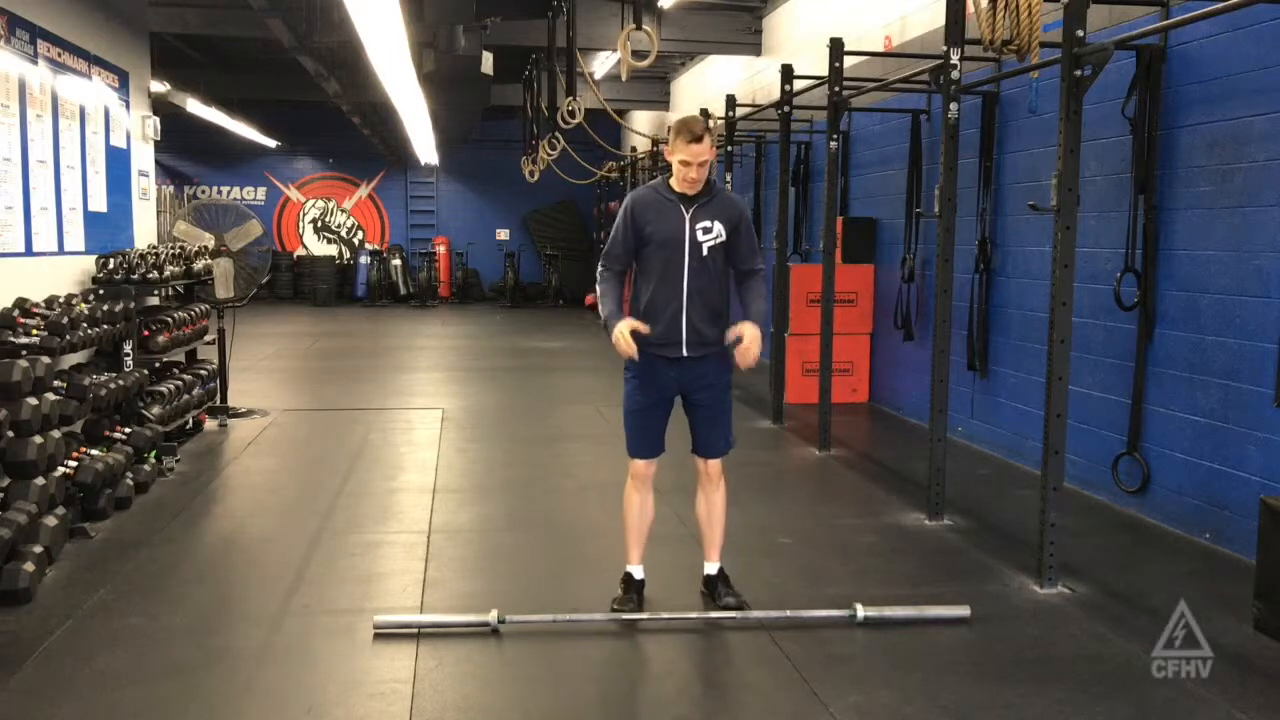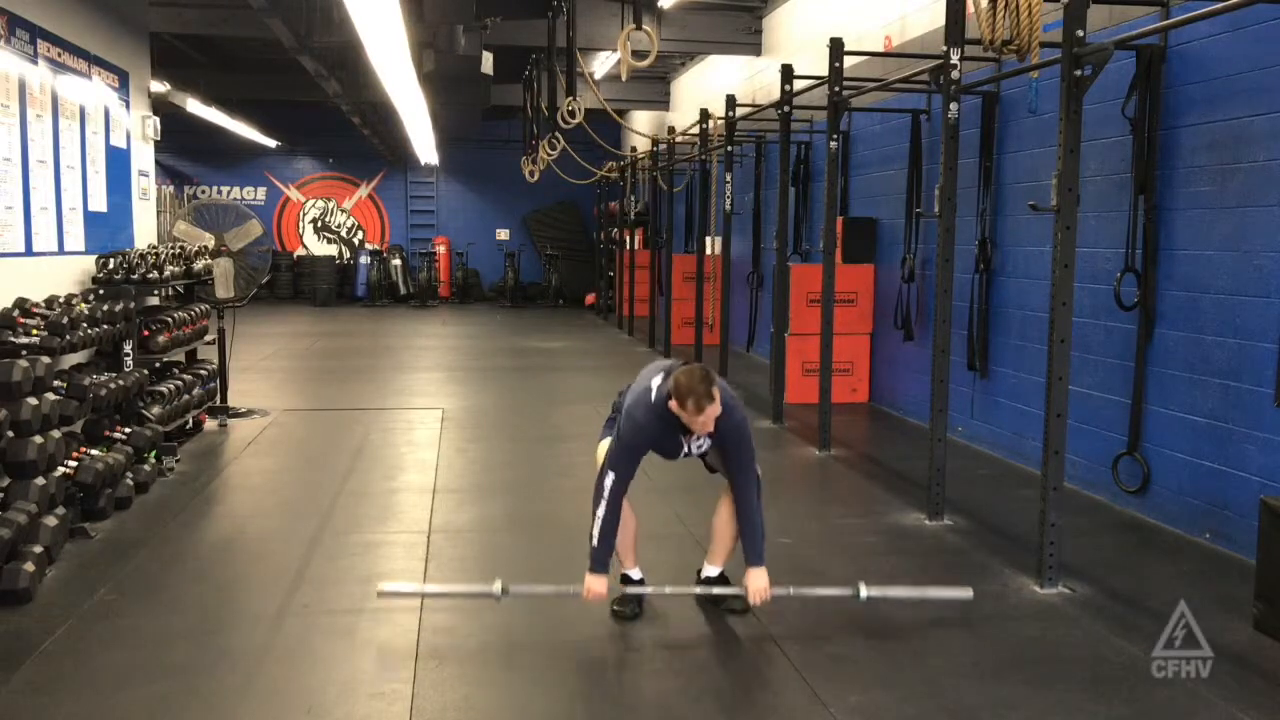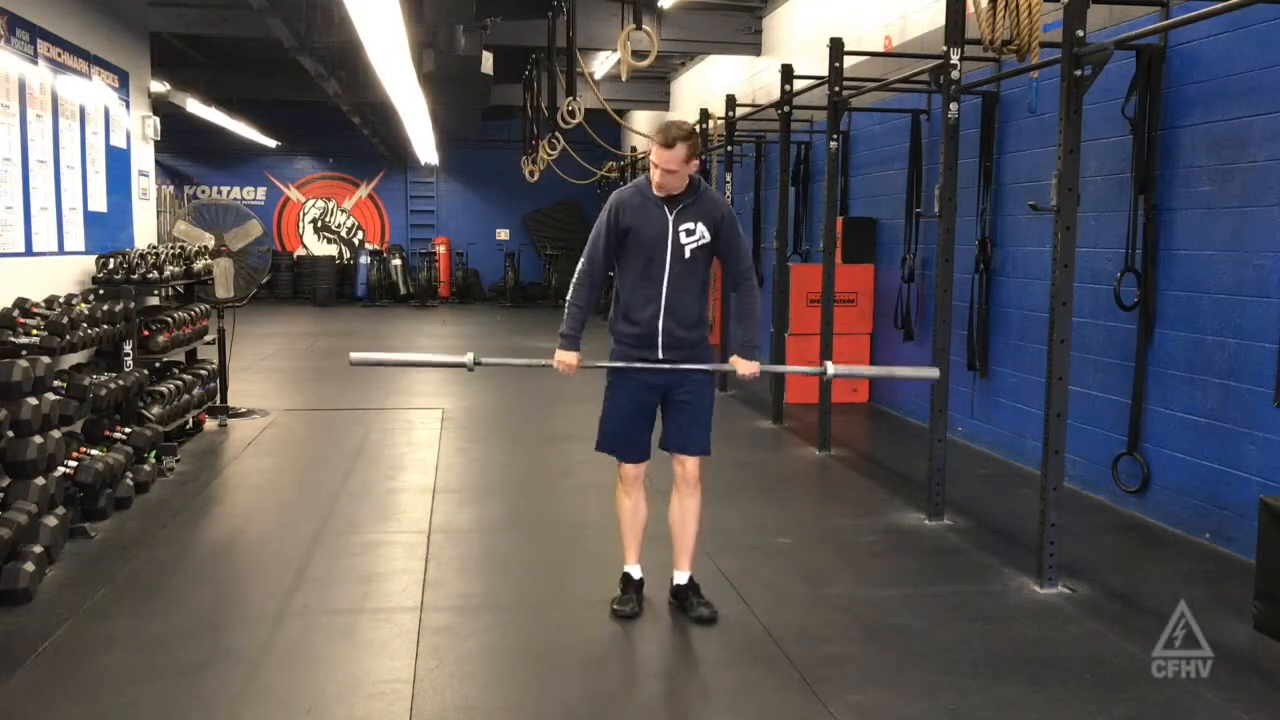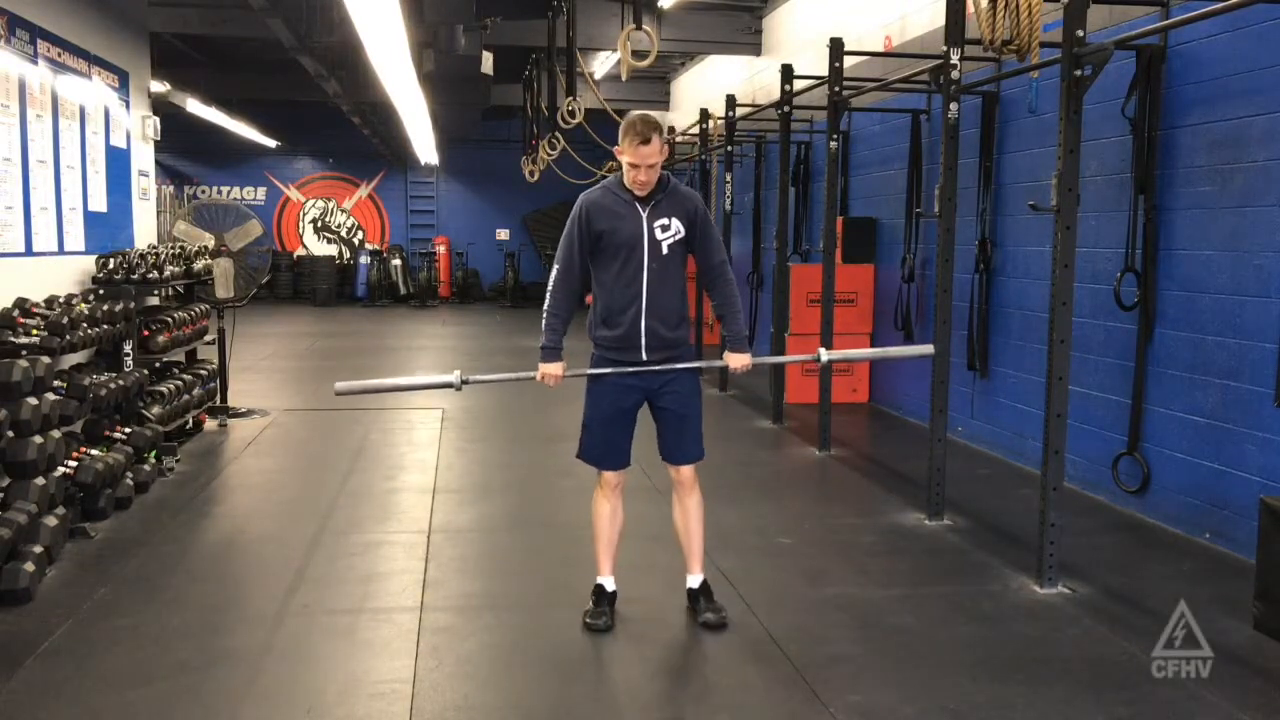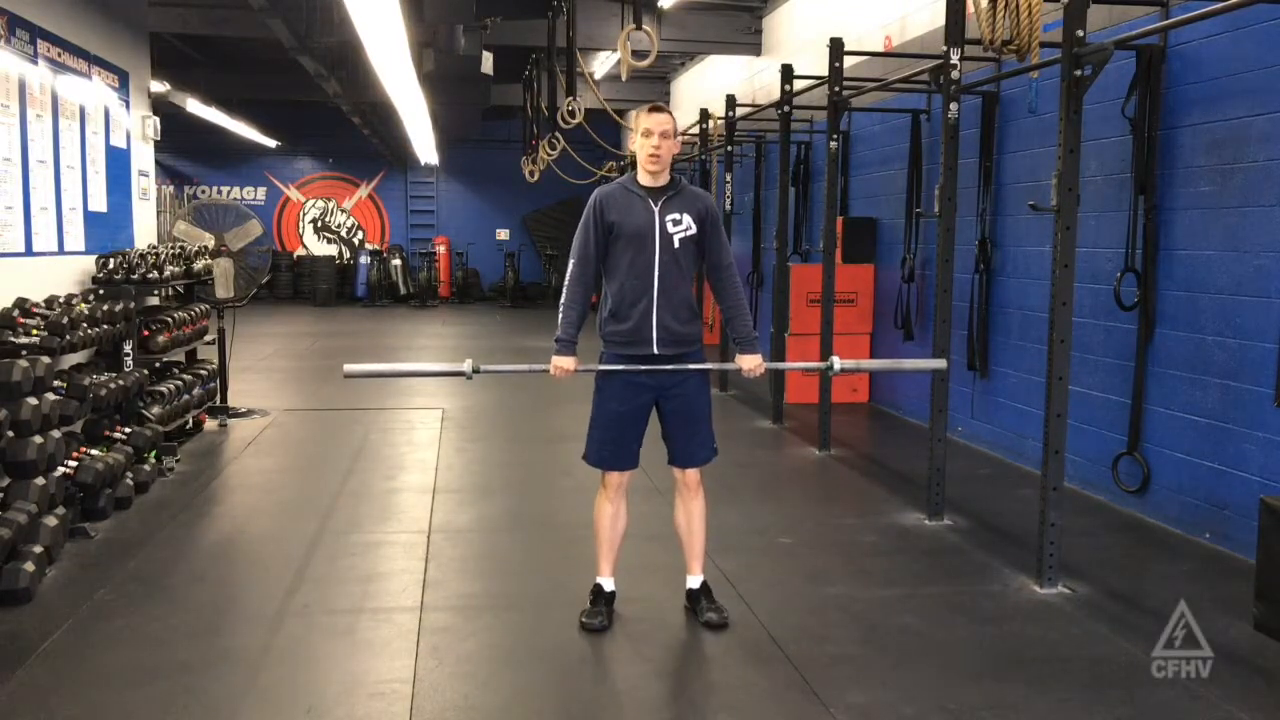
dt=1s
person 1, frame 1
left shoulder: (731, 209)
right shoulder: (640, 204)
left elbow: (751, 273)
right elbow: (610, 269)
left wrist: (754, 320)
right wrist: (614, 318)
left hip: (710, 359)
right hip: (650, 359)
left knee: (712, 469)
right knee: (641, 471)
left ankle: (713, 573)
right ankle: (634, 575)
person 1, frame 2
left shoulder: (731, 414)
right shoulder: (640, 416)
left elbow: (747, 487)
right elbow: (610, 488)
left wrist: (755, 564)
right wrist: (597, 569)
right hip: (633, 415)
left knee: (747, 476)
right knee: (611, 477)
left ankle: (712, 576)
right ankle: (632, 578)
person 1, frame 3
left shoulder: (714, 210)
right shoulder: (624, 203)
left elbow: (743, 280)
right elbow: (590, 273)
left wrist: (747, 348)
right wrist: (569, 340)
left hip: (692, 362)
right hip: (631, 360)
left knee: (689, 472)
right knee: (631, 473)
left ankle: (683, 582)
right ankle: (632, 576)
person 1, frame 4
left shoulder: (687, 204)
right shoulder: (593, 206)
left elbow: (718, 275)
right elbow: (564, 281)
left wrist: (737, 341)
right wrist: (550, 350)
left hip: (675, 362)
right hip: (613, 363)
left knee: (686, 476)
right knee: (609, 479)
left ankle: (698, 585)
right ankle: (605, 587)
person 1, frame 5
left shoulder: (699, 204)
right shoulder: (606, 201)
left elbow: (724, 278)
right elbow: (580, 276)
left wrist: (747, 344)
right wrist: (565, 344)
left hip: (685, 361)
right hip: (622, 361)
left knee: (690, 476)
right knee: (614, 479)
left ankle: (696, 586)
right ankle: (604, 588)
